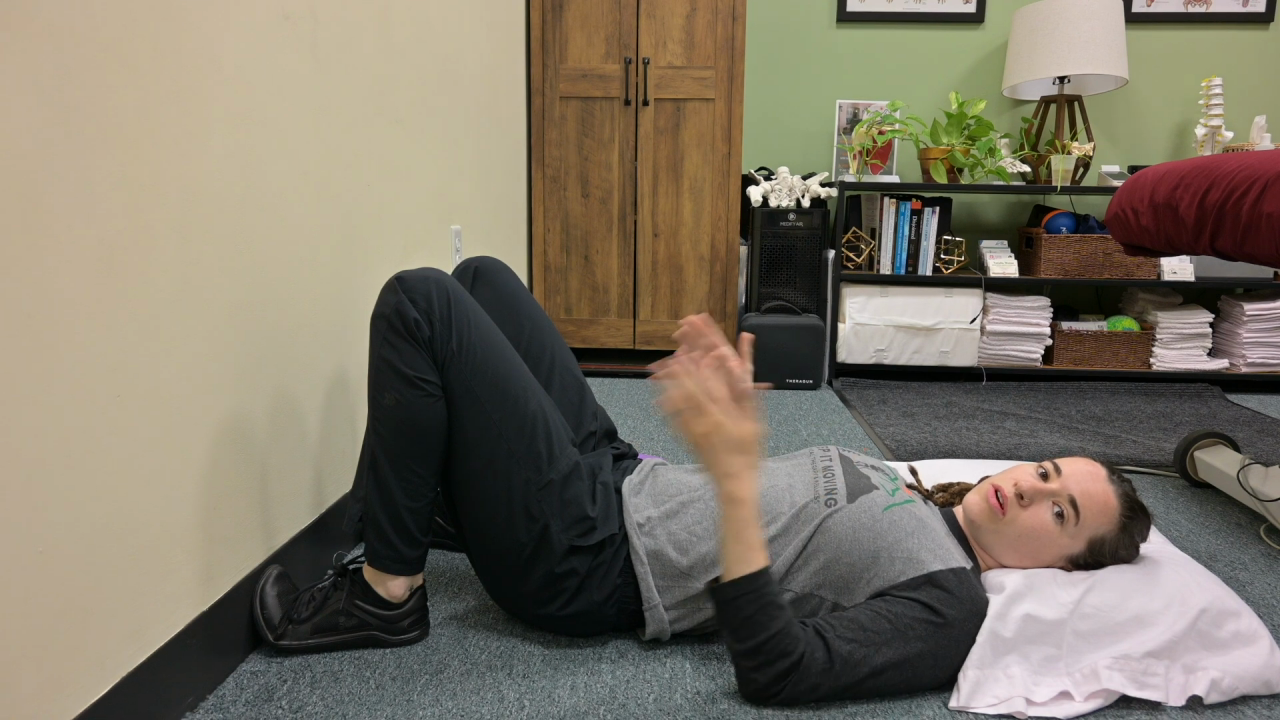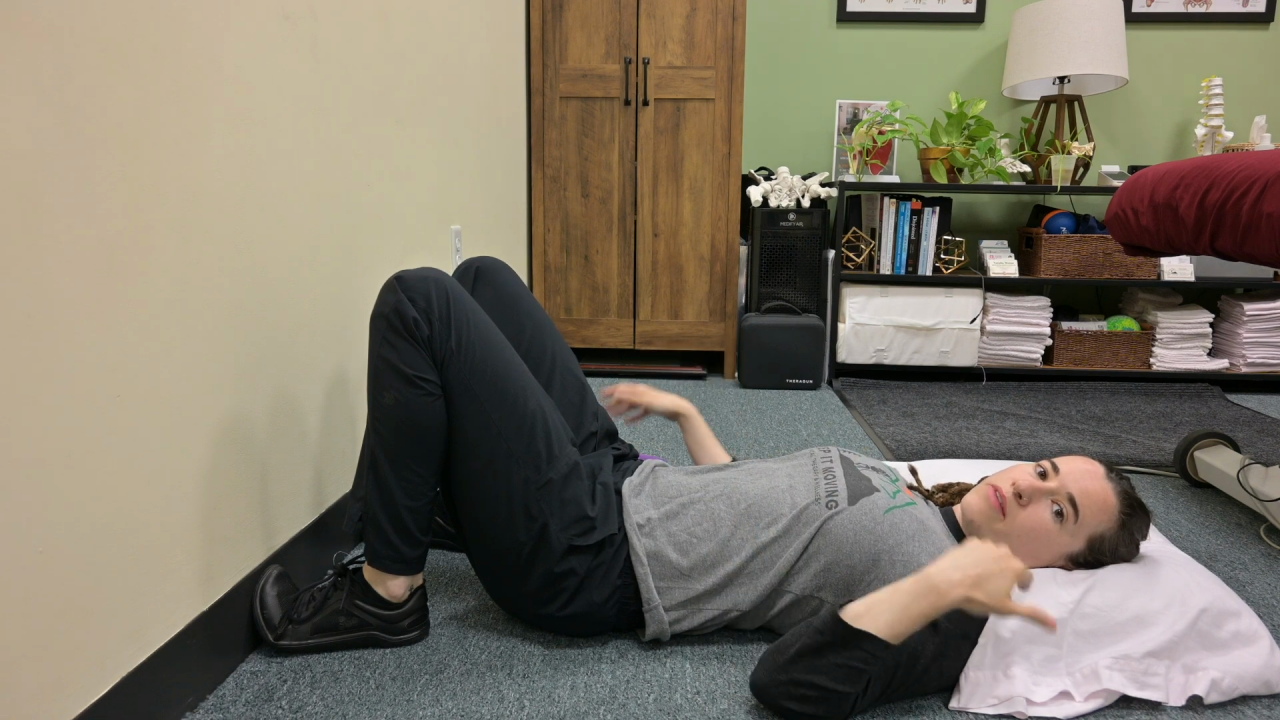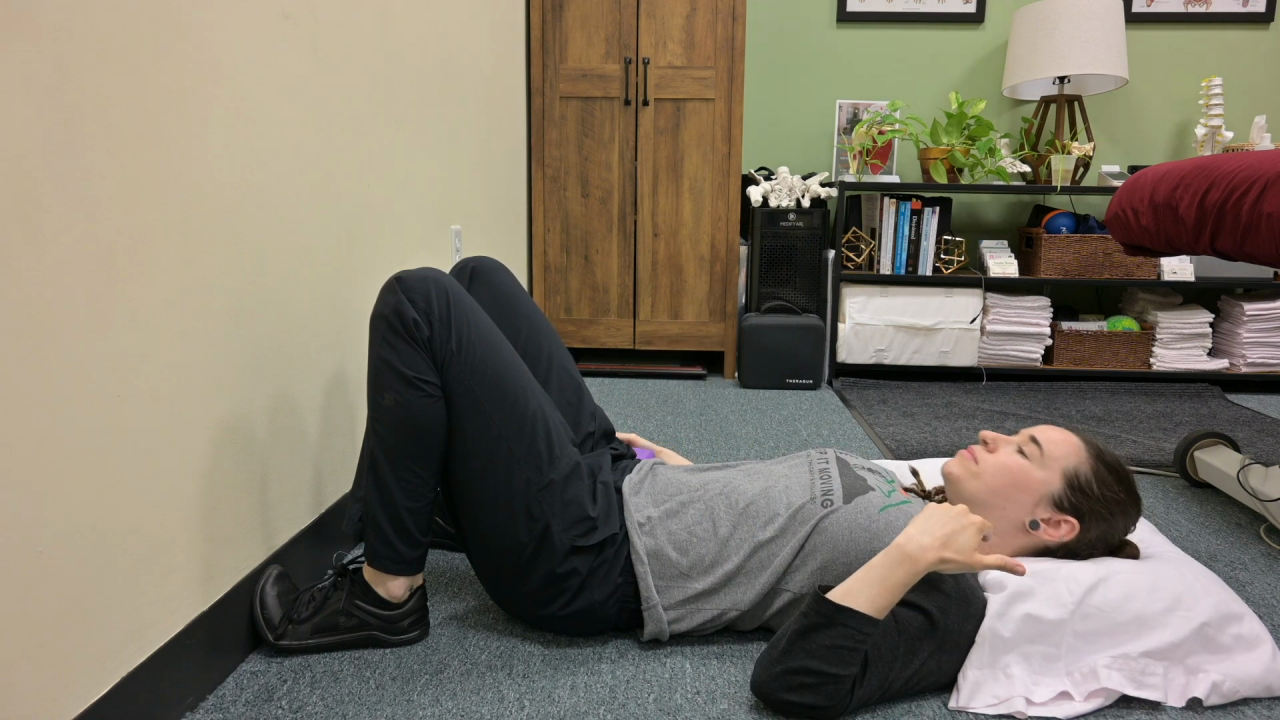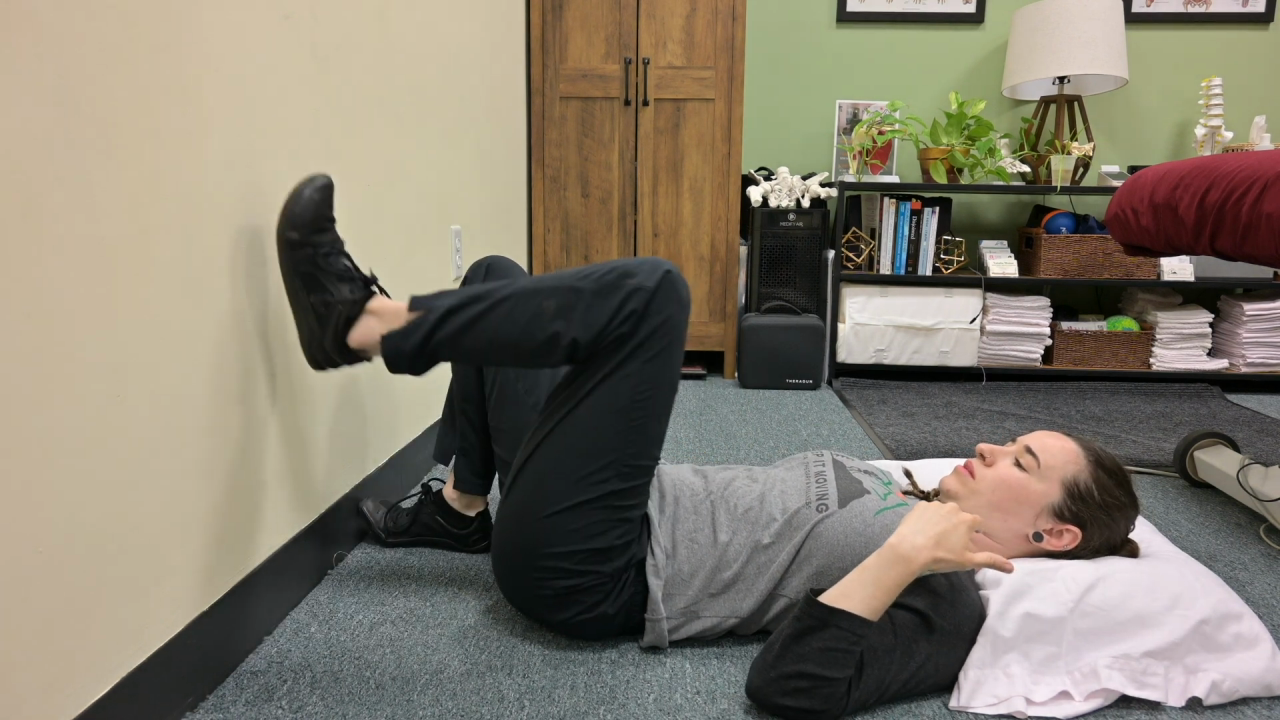
dt=1s
person 1, frame 1
left shoulder: (949, 604)
right shoulder: (914, 501)
left elbow: (771, 668)
left wrist: (734, 477)
right wrist: (743, 410)
left hip: (582, 559)
right hip: (619, 478)
left knee: (419, 303)
right knee: (480, 278)
left ankle: (384, 594)
right ankle: (443, 501)
person 1, frame 2
left shoulder: (943, 619)
right shoulder: (906, 489)
left wrist: (941, 585)
right wrist: (685, 412)
left hip: (583, 558)
right hip: (621, 482)
left knee: (418, 302)
right knee: (480, 279)
left ankle: (385, 593)
right ankle: (444, 500)
person 1, frame 3
left shoulder: (945, 598)
right shoulder: (905, 492)
left wrist: (913, 553)
left hip: (583, 559)
right hip: (617, 486)
left knee: (418, 304)
right knee: (476, 278)
left ankle: (382, 596)
right ankle: (447, 501)
person 1, frame 4
left shoulder: (943, 601)
right shoulder: (899, 493)
left wrist: (906, 554)
left hip: (584, 573)
right hip: (646, 507)
left knee: (647, 292)
right knee: (494, 277)
left ankle: (369, 324)
right ankle: (461, 508)
